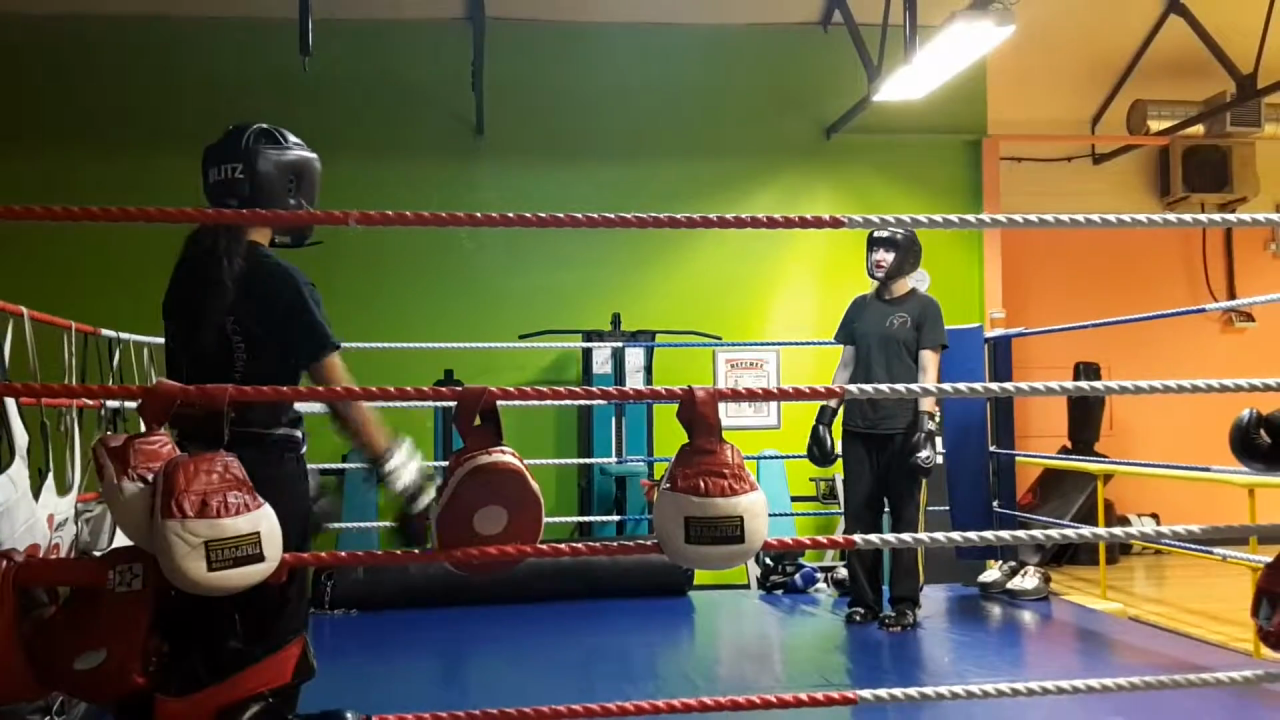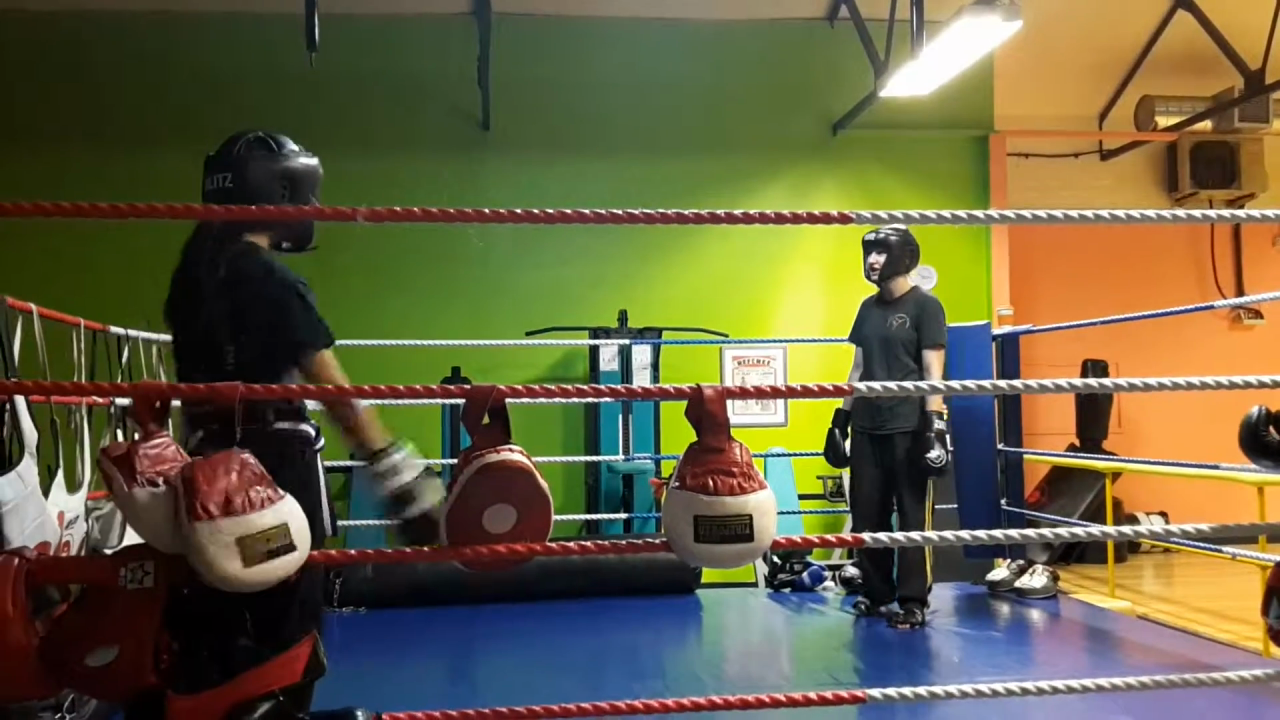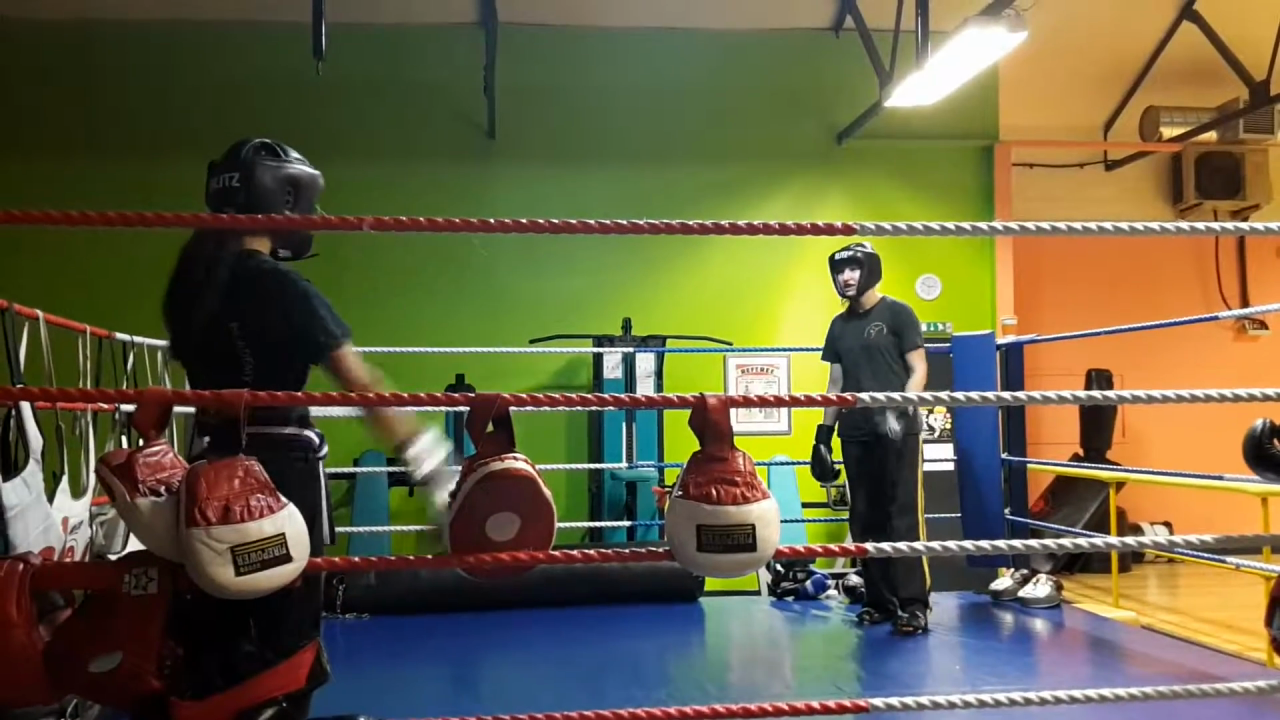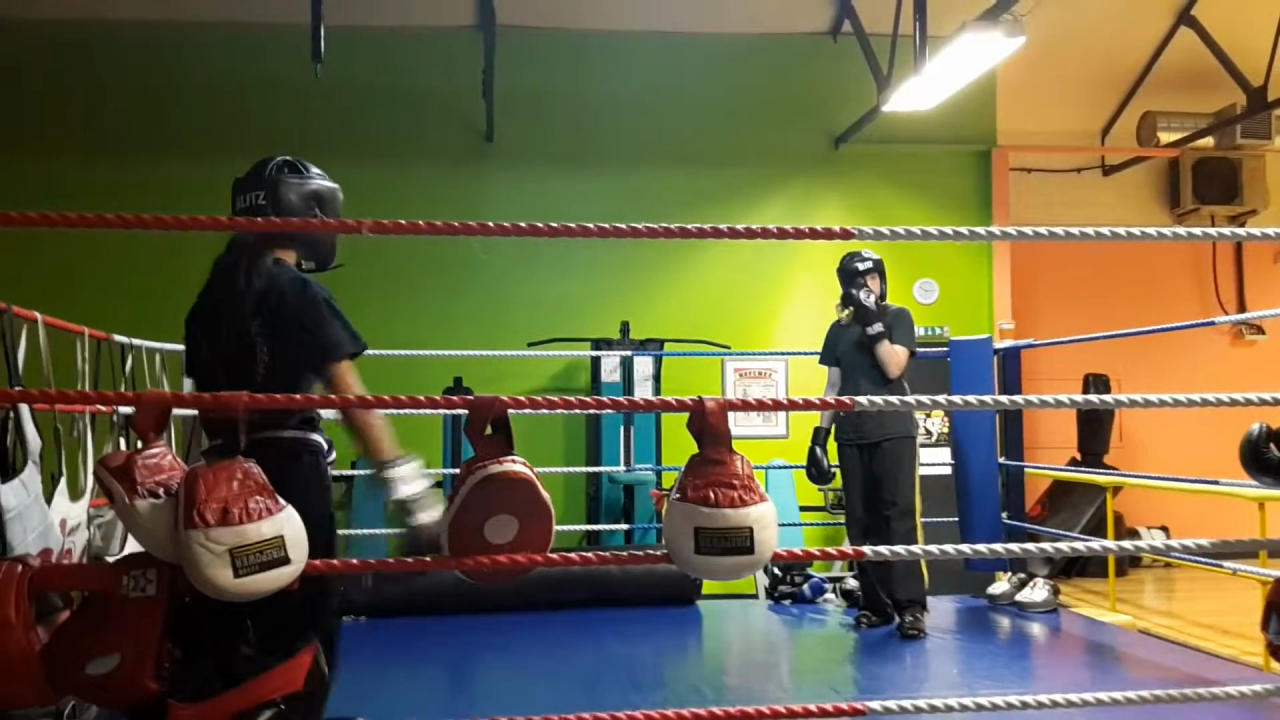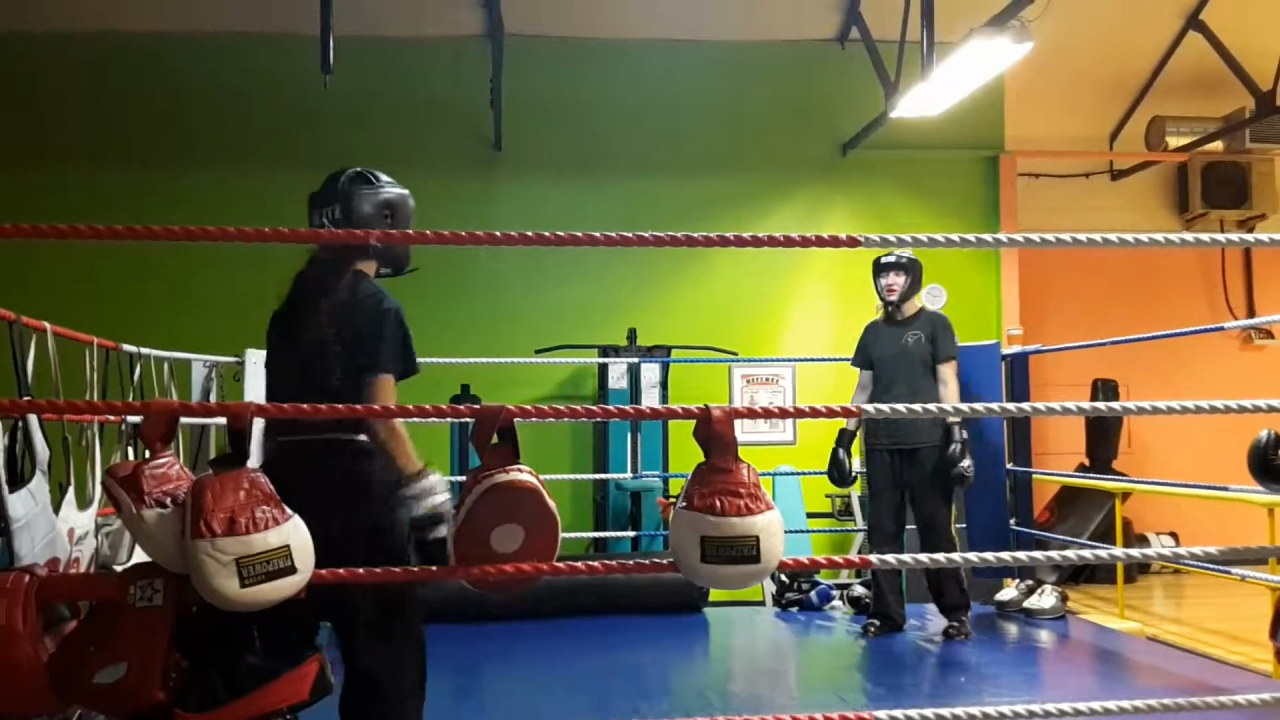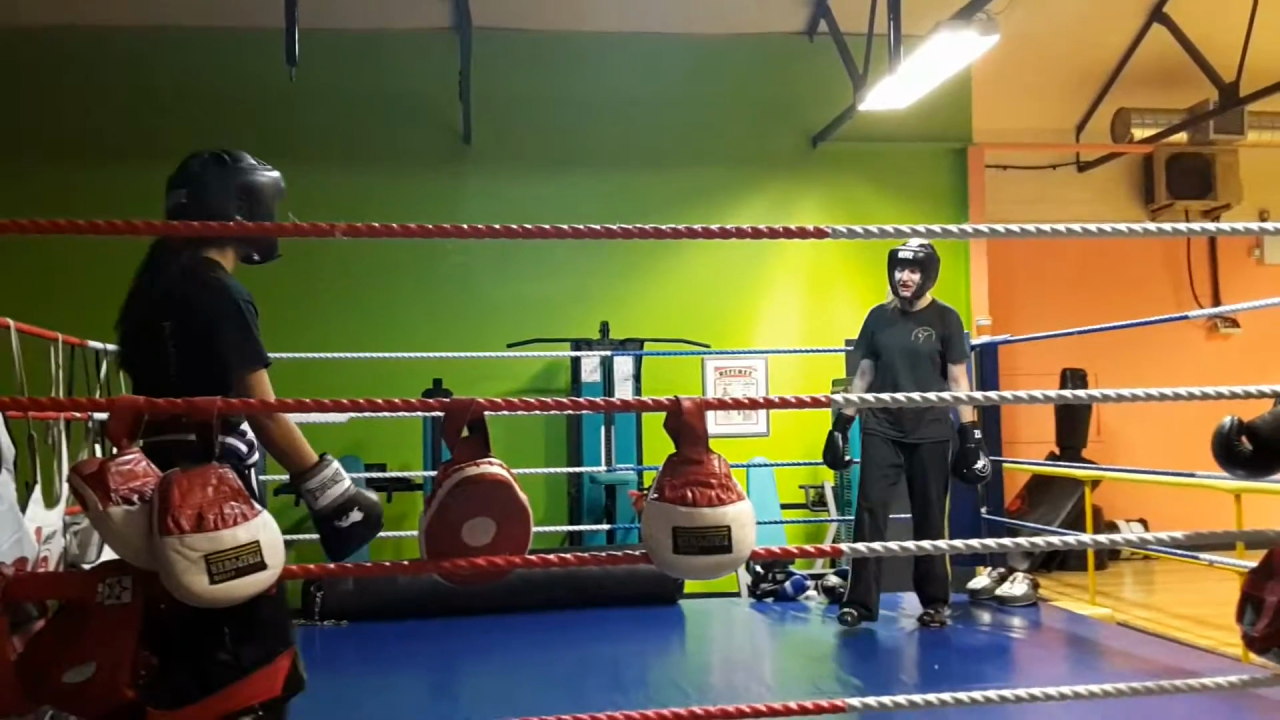
dt=0.7s
person 1, frame 1
left shoulder: (191, 269)
right shoulder: (277, 282)
right elbow: (338, 393)
right wrist: (403, 471)
left hip: (198, 459)
right hip: (259, 463)
left knee: (199, 631)
right knee: (273, 627)
person 1, frame 2
left shoulder: (195, 278)
right shoulder: (272, 281)
right elbow: (335, 392)
right wrist: (407, 478)
left hip: (212, 459)
right hip: (271, 461)
left knee: (216, 625)
right knee: (282, 625)
person 1, frame 3
left shoulder: (194, 280)
right shoulder: (278, 287)
right elbow: (361, 382)
right wrist: (430, 459)
left hip: (217, 457)
right hip: (271, 467)
left knee: (214, 623)
right knee: (280, 636)
person 1, frame 4
left shoulder: (218, 293)
right shoulder: (298, 293)
left elbow: (208, 396)
right elbow: (350, 398)
right wrist: (410, 486)
right hip: (283, 473)
left knee: (218, 635)
right knee: (299, 639)
person 1, frame 5
left shoulder: (292, 305)
right shoulder: (377, 306)
left elbow: (278, 410)
right elbow: (380, 417)
right wrist: (431, 502)
left hip: (284, 475)
right hip: (350, 480)
right knee: (384, 642)
person 1, frame 6
left shoulder: (159, 287)
right shoulder: (220, 295)
right elbow: (263, 411)
right wrist: (332, 492)
left knee: (179, 648)
right knee: (256, 644)
person 2, frame 1
left shoulder: (923, 307)
right shoulder: (860, 306)
left elbow: (928, 372)
left wrist: (926, 425)
right wrist: (825, 416)
left hip: (902, 428)
right hip: (858, 427)
left knee: (905, 518)
right knee: (858, 516)
left ankle: (904, 603)
right ankle: (863, 600)
person 2, frame 2
left shoulder: (925, 306)
right shoulder: (868, 307)
left elbow: (933, 371)
left wrist: (935, 427)
right wrist: (841, 419)
left hip: (907, 427)
right hip: (866, 427)
left knee: (912, 515)
right knee: (865, 514)
left ankle: (912, 601)
right ankle: (876, 593)
person 2, frame 3
left shoulder: (897, 313)
right shoulder: (839, 325)
left elbow: (920, 372)
left wrist: (901, 410)
right wrist: (823, 435)
left hip: (897, 431)
right hip: (855, 434)
left knee: (902, 515)
right knee: (865, 519)
left ankle: (913, 604)
right ankle: (879, 601)
person 2, frame 4
left shoulder: (898, 317)
right shoulder: (839, 329)
left elbow: (893, 367)
left wrist: (872, 322)
right wrist: (819, 436)
left hip: (894, 432)
right hip: (852, 436)
left knee: (899, 516)
right knee: (861, 521)
left ankle: (911, 606)
right ankle: (876, 603)
person 2, frame 5
left shoulder: (934, 323)
right shoulder: (873, 331)
left elbow: (947, 382)
right elbow: (864, 389)
left wrist: (956, 433)
right wrist: (845, 438)
left hip: (928, 440)
right hip: (882, 442)
left knee: (935, 526)
right knee: (882, 528)
left ankle: (956, 611)
right ankle: (887, 612)
person 2, frame 6
left shoulder: (945, 319)
right shoulder: (878, 317)
left elbow: (958, 381)
right elbow: (863, 375)
left wrist: (970, 434)
right wrist: (841, 425)
left hip: (930, 434)
right hip: (881, 430)
left knee: (929, 519)
right knee: (870, 510)
left ankle: (934, 601)
right ankle: (861, 600)
